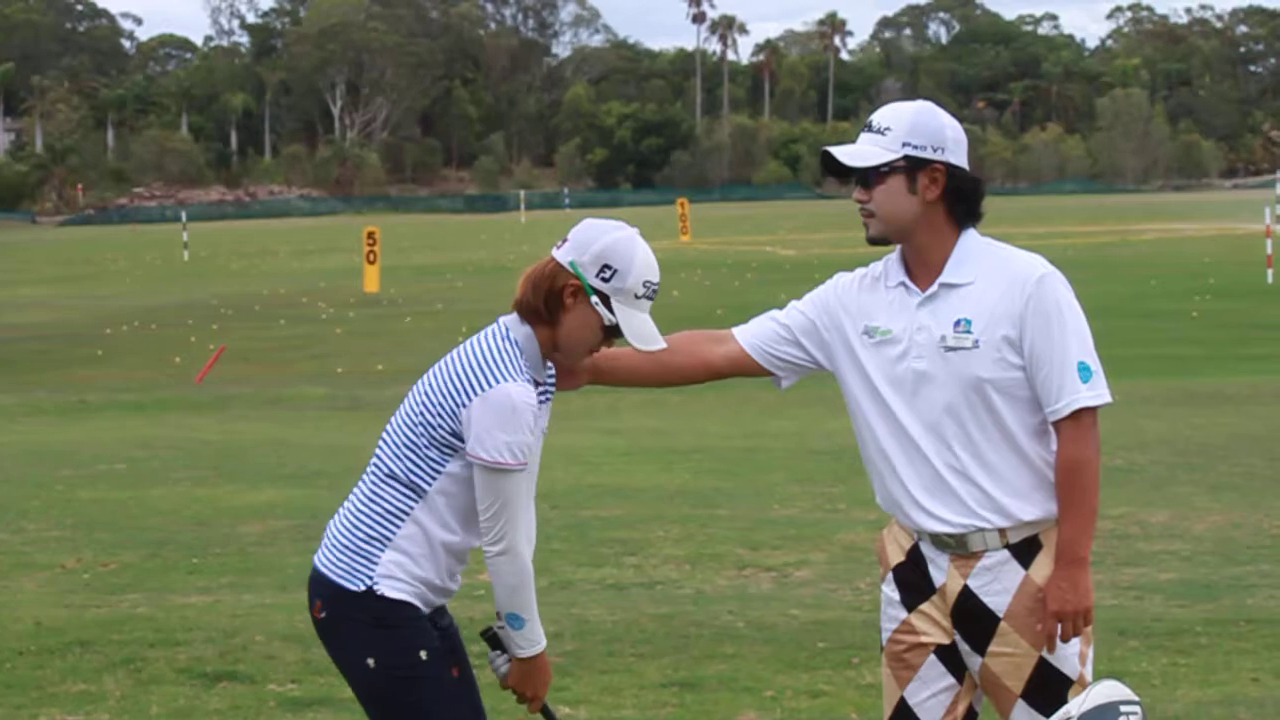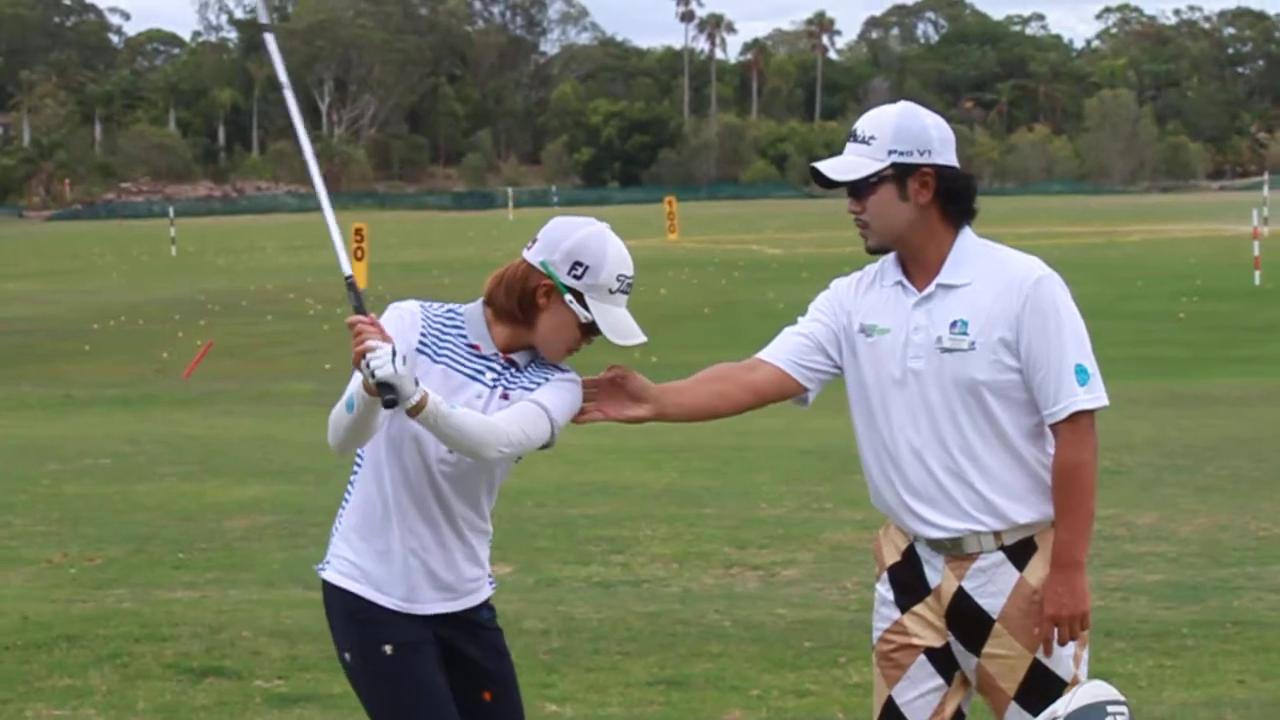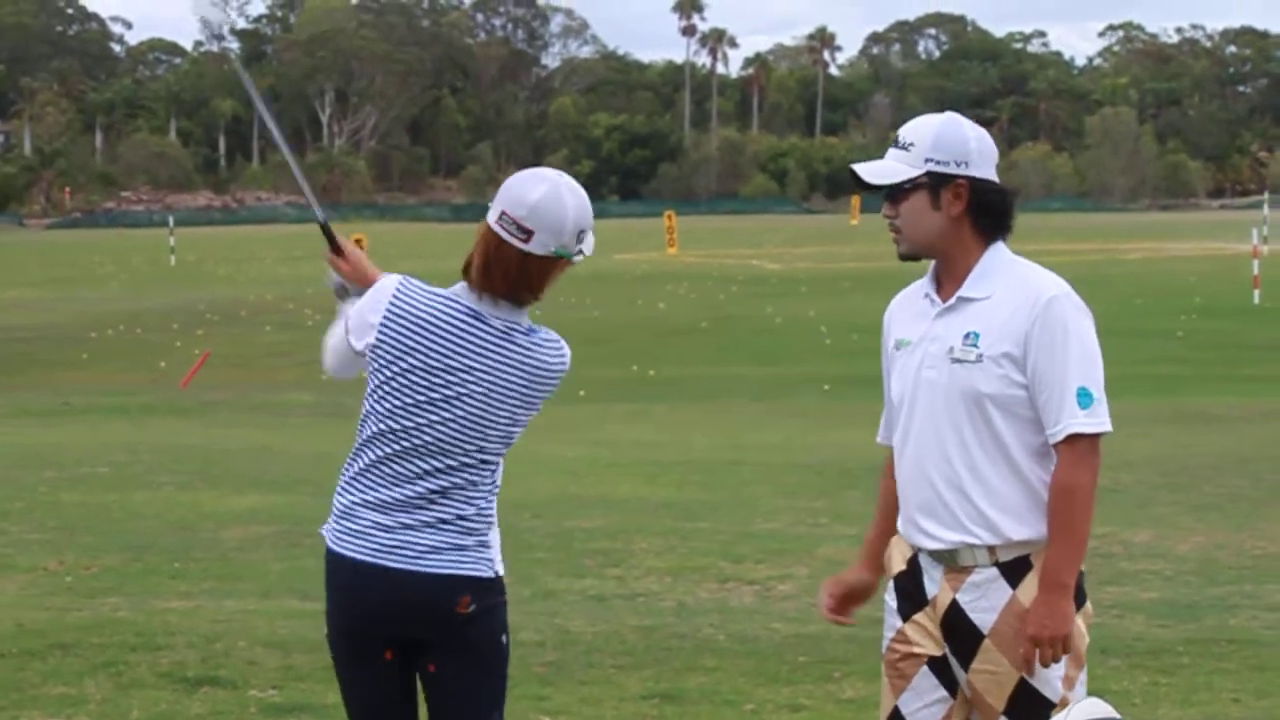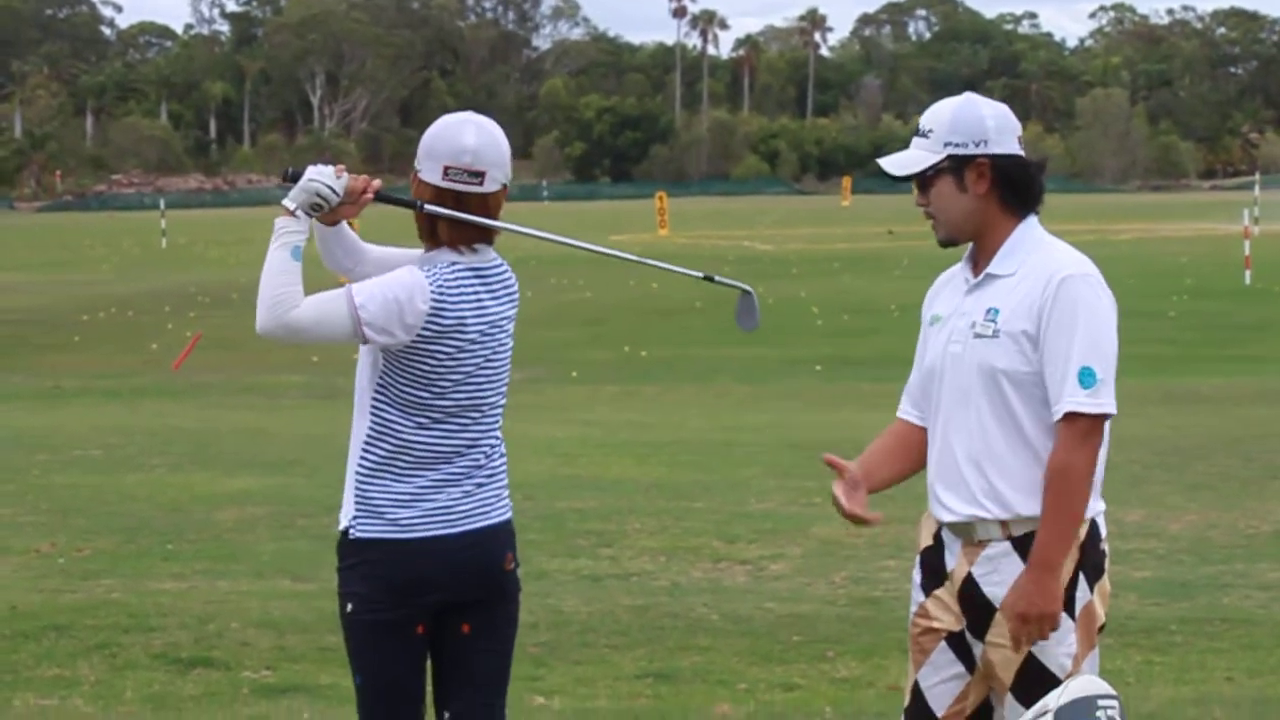
dt=1s
person 1, frame 1
left shoulder: (1028, 285)
right shoulder: (849, 301)
left elbow: (1076, 428)
right elbow: (721, 350)
left wrist: (1073, 566)
right wrist: (593, 367)
left hip: (1023, 566)
right hip: (917, 568)
person 1, frame 2
left shoulder: (1024, 287)
right shoulder: (853, 300)
left elbow: (1074, 431)
right elbow: (758, 376)
left wrist: (1069, 570)
right wrist: (656, 401)
left hip: (1017, 567)
right hip: (912, 568)
person 1, frame 3
left shoulder: (1041, 304)
right shoulder: (904, 311)
left elbow: (1078, 455)
left wrist: (1055, 593)
right wrist: (868, 562)
left hip: (1016, 583)
right hip: (919, 583)
person 1, frame 4
left shoulder: (1063, 281)
right shoulder: (946, 289)
left elbow: (1080, 432)
left wrist: (1043, 570)
right wrist: (863, 477)
left hip: (1038, 558)
right hip: (948, 554)
person 2, frame 1
left shoulder: (532, 369)
right shoulder: (507, 389)
left elbow: (520, 508)
right elbow: (502, 540)
left wrist: (515, 631)
right wrist: (529, 648)
left hip: (404, 592)
right hip: (367, 599)
person 2, frame 2
left shoulder: (557, 386)
right shoulder: (413, 324)
left elbow: (492, 440)
right elbow: (342, 436)
left wrist: (412, 395)
right wrist: (370, 382)
left hip: (462, 599)
right hip: (371, 594)
person 2, frame 3
left shoulder: (394, 302)
right shoulder: (549, 359)
left elbow: (337, 361)
left wrist: (357, 293)
left hip: (355, 572)
right hip: (459, 588)
person 2, frame 4
left shoulder: (416, 292)
right shoulder: (496, 277)
left elbow: (277, 320)
right elbow: (361, 265)
left wrist: (298, 213)
right wrist: (330, 220)
left hip: (389, 553)
right hip: (485, 546)
